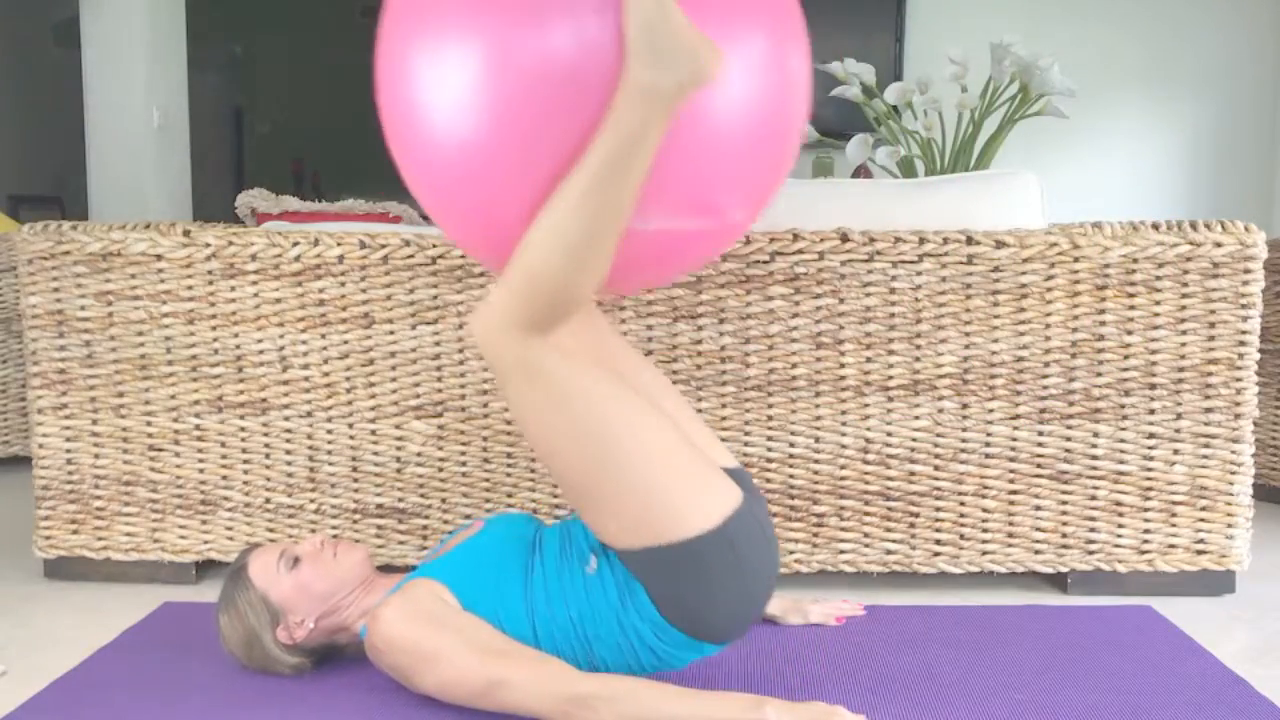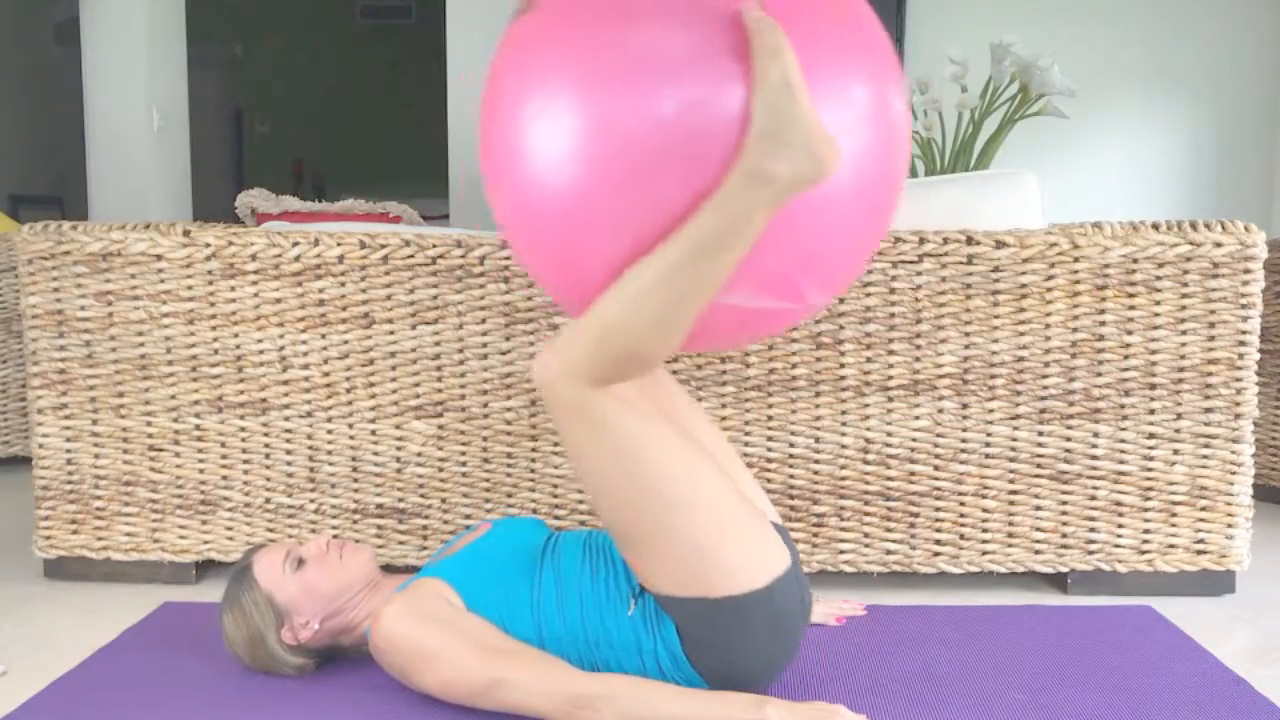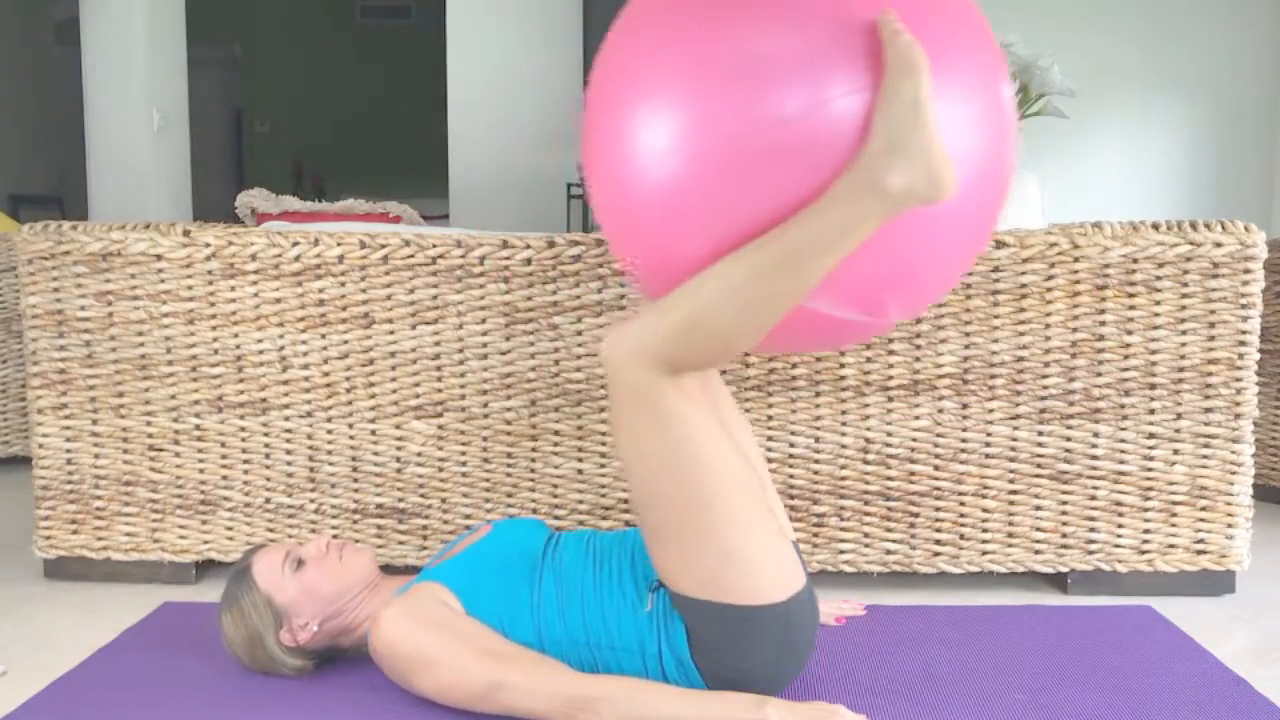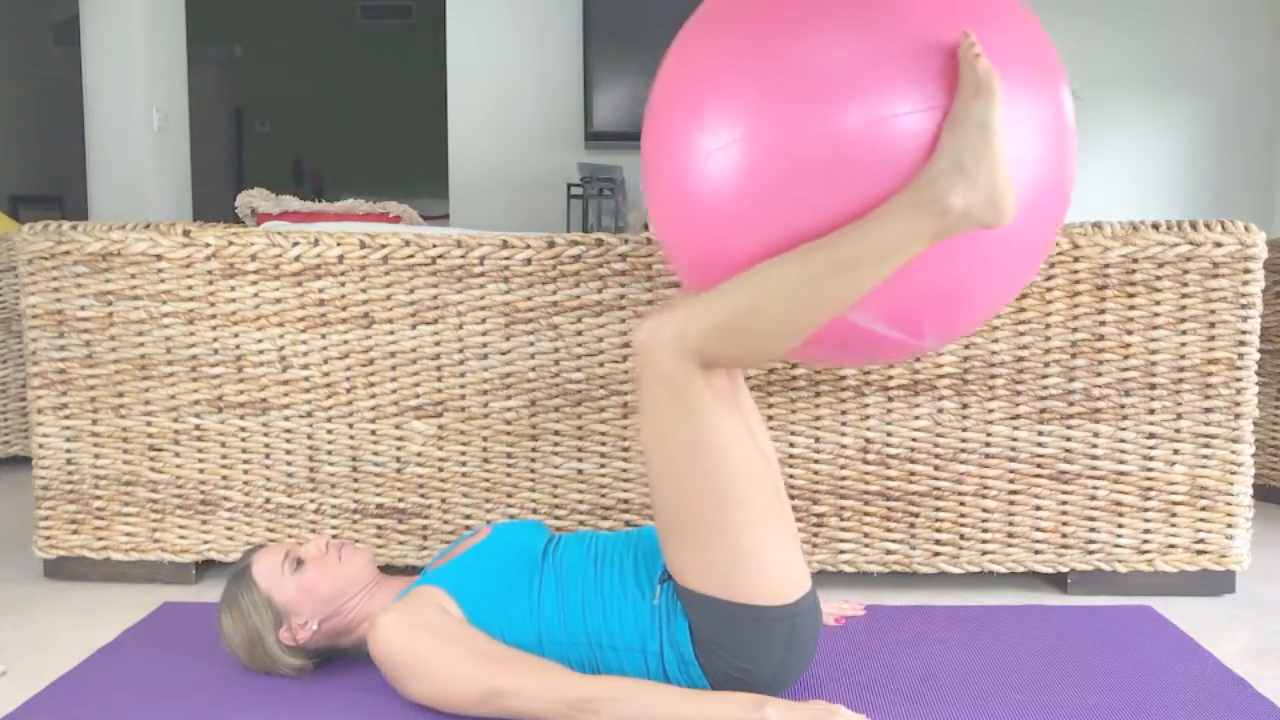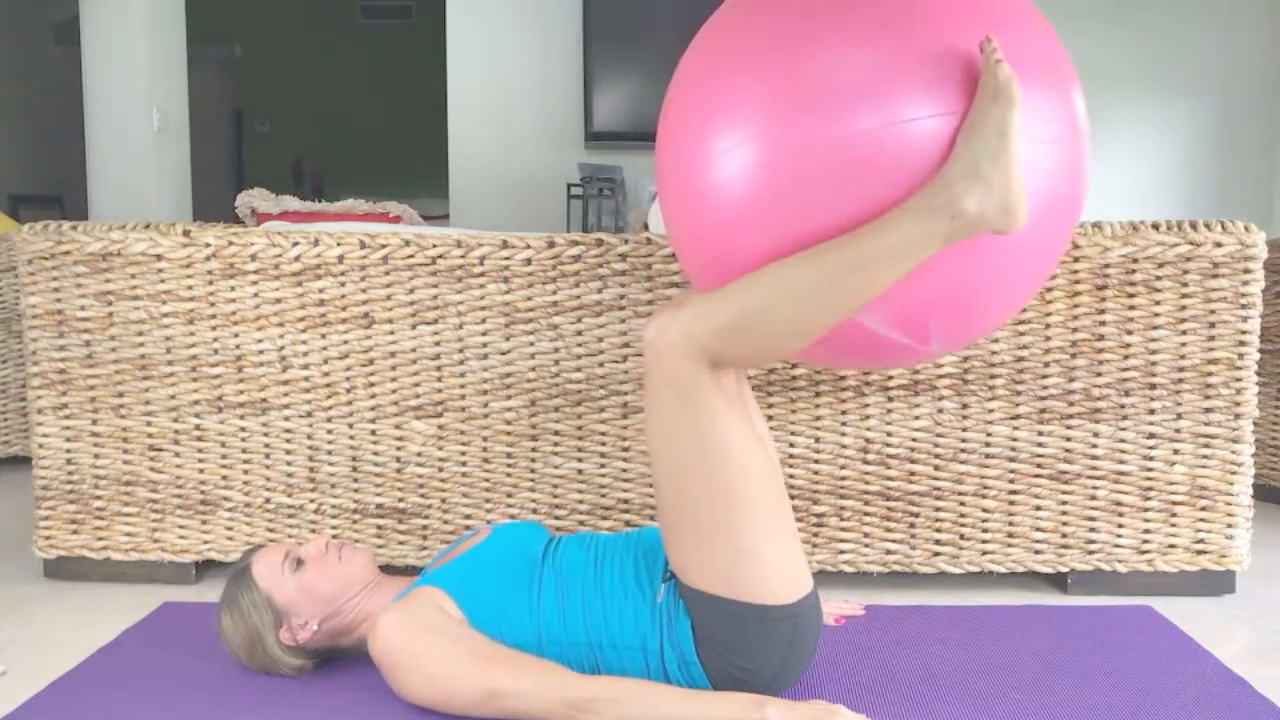
dt=0.3s
person 1, frame 1
left shoulder: (435, 582)
right shoulder: (399, 630)
left hip: (707, 558)
right hip: (702, 561)
right knee: (508, 324)
right ankle: (652, 80)
person 1, frame 2
left shoulder: (443, 583)
right shoulder: (402, 628)
left wrist: (772, 602)
left hip: (739, 601)
right hip: (727, 630)
left knee: (601, 360)
right knee: (573, 371)
right ankle: (772, 163)
person 1, frame 3
left shoulder: (444, 580)
right shoulder: (403, 632)
left wrist: (775, 593)
left hip: (744, 618)
right hip: (731, 641)
left knee: (666, 344)
right knee: (639, 349)
right ankle: (886, 177)
person 1, frame 4
left shoulder: (450, 580)
right shoulder: (401, 636)
left wrist: (781, 594)
left hip: (736, 615)
right hip: (734, 642)
left knee: (693, 342)
right knee: (673, 341)
right ankle: (943, 196)
person 1, frame 5
left shoulder: (444, 580)
right shoulder: (403, 639)
left wrist: (787, 594)
left hip: (737, 614)
right hip: (733, 641)
left knee: (696, 337)
right knee: (682, 341)
right ankle: (955, 202)
